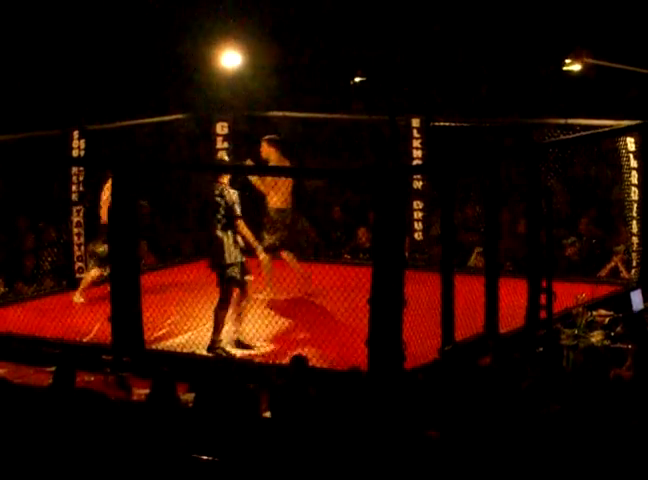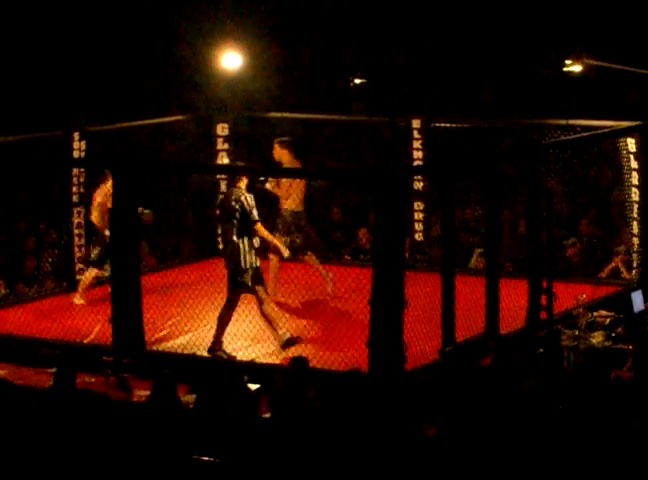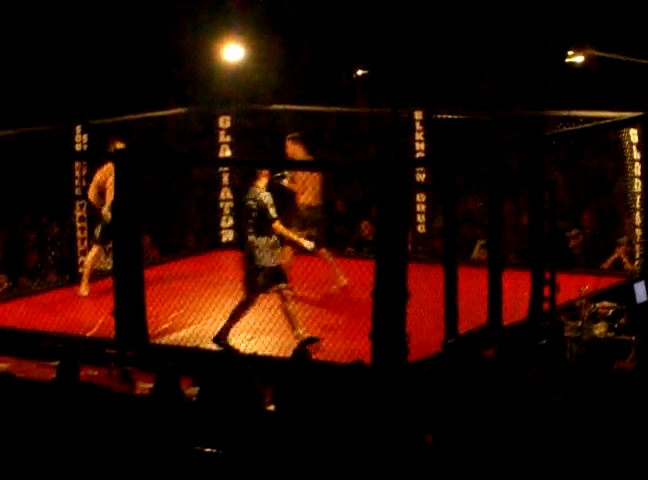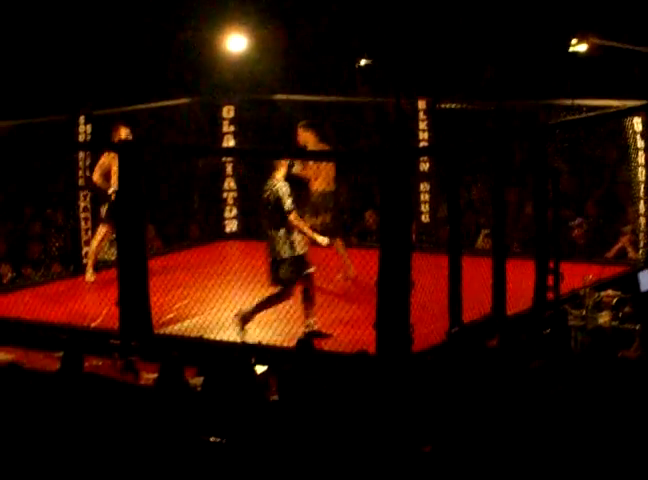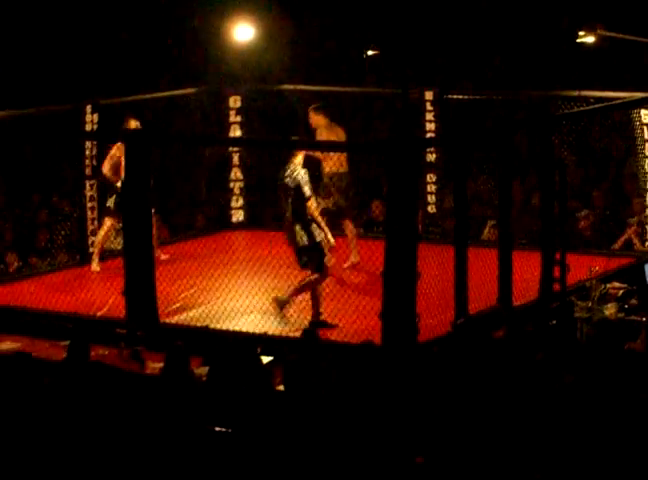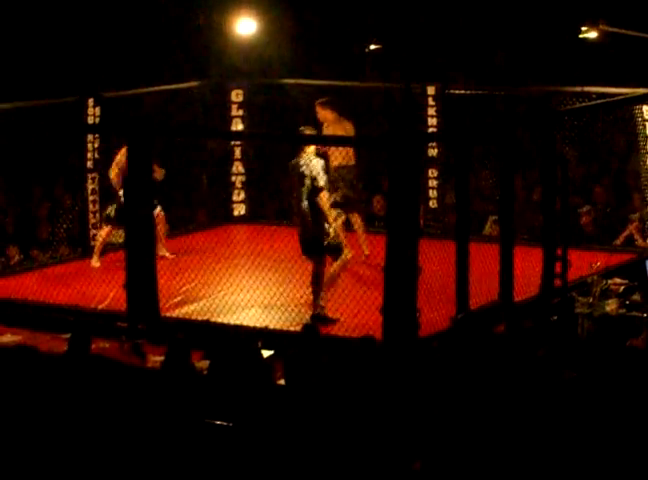
dt=0.1s
person 1, frame 1
right shoulder: (229, 193)
left elbow: (213, 221)
right elbow: (239, 225)
right wrist: (258, 248)
left hip: (218, 248)
right hip: (227, 251)
left knee: (242, 293)
right knee: (227, 297)
left ankle: (234, 335)
right ankle: (215, 344)
person 1, frame 2
left shoulder: (227, 198)
right shoulder: (245, 198)
left elbow: (226, 227)
right elbow: (257, 228)
right wrist: (280, 246)
left hip: (237, 254)
right hip: (243, 255)
left knee: (263, 297)
right knee: (233, 301)
left ankle: (283, 337)
right ankle: (216, 345)
person 1, frame 3
left shoulder: (250, 196)
right shoulder: (263, 196)
right elbow: (275, 226)
right wrist: (301, 241)
left hip: (267, 255)
right hip: (262, 255)
left knee: (286, 294)
right knee: (250, 299)
left ankle: (301, 336)
right ankle: (222, 335)
person 1, frame 4
left shoulder: (269, 186)
right shoulder: (280, 186)
right elbow: (291, 218)
right wrist: (315, 236)
left hip: (292, 245)
right hip: (285, 246)
left knee: (308, 283)
right knee: (286, 292)
left ankle: (310, 327)
right ankle: (247, 316)
person 1, frame 5
left shoulder: (286, 173)
right shoulder: (301, 173)
right elbow: (309, 206)
right wrist: (326, 230)
left hip: (297, 230)
right hip: (306, 230)
left knee: (317, 272)
right knee: (319, 273)
left ankle: (316, 318)
right ankle: (284, 299)
person 1, frame 6
left shoulder: (295, 163)
right shoulder: (316, 163)
right elbow: (321, 196)
right wrist: (331, 223)
left hip: (304, 221)
right hip: (317, 220)
left knee: (318, 265)
right knee: (343, 256)
left ankle: (317, 310)
right ankle: (320, 299)
person 2, frame 1
left shoulder: (275, 166)
right shoulder: (285, 163)
left elbow: (266, 188)
left wrist: (253, 178)
left hip: (276, 213)
right hip: (285, 211)
left knee: (265, 252)
right knee: (282, 250)
left ankle: (268, 289)
right ankle: (304, 276)
person 2, frame 2
left shoulder: (289, 168)
right shoulder: (295, 165)
left elbow: (284, 193)
left wrist: (270, 186)
right wrist: (275, 181)
left hip: (289, 215)
right hip: (298, 214)
left knee: (274, 253)
right knee: (304, 252)
left ankle: (271, 291)
right ankle: (327, 278)
person 2, frame 3
left shoulder: (302, 163)
right shoulder: (310, 162)
left elbow: (299, 188)
left wrist: (286, 183)
right wrist: (291, 177)
left hip: (307, 210)
right hip: (315, 208)
left knee: (289, 245)
right knee: (320, 247)
right ankle: (341, 278)
person 2, frame 4
left shoulder: (314, 150)
right shoulder: (325, 148)
left elbow: (312, 174)
left wrist: (297, 170)
right wrist: (303, 165)
left hip: (320, 196)
right hip: (329, 195)
right knee: (334, 235)
right ankle: (349, 269)
person 2, frame 5
left shoulder: (322, 131)
right shoulder: (338, 130)
left elbow: (320, 154)
left wrist: (308, 150)
right wrist: (314, 150)
left hip: (332, 177)
right hip: (343, 176)
right knee: (346, 218)
right ankle: (354, 254)
person 2, frame 6
left shoulder: (329, 125)
right shoulder: (347, 124)
left elbow: (326, 147)
left hip: (339, 171)
right hip: (351, 169)
right knee: (354, 211)
right ankle: (365, 247)
person 3, frame 1
left shoulder: (112, 185)
right shoulder: (109, 190)
right elbow: (105, 216)
right hip: (107, 232)
right knee: (99, 268)
right ankle: (78, 293)
person 3, frame 2
left shoulder: (113, 188)
right shoulder: (103, 192)
right elbow: (95, 217)
right wrist: (106, 232)
right hip: (105, 234)
right knee: (95, 269)
right ankle: (78, 295)
person 3, frame 3
right shoulder: (105, 171)
right elbow: (92, 194)
right wrist: (103, 210)
right hip: (108, 216)
right knee: (97, 251)
right ankle: (84, 283)
person 3, frame 4
right shoulder: (110, 155)
right elbow: (96, 176)
right wrist: (110, 189)
right hip: (115, 198)
right knee: (104, 231)
right ankle: (90, 268)
person 3, frame 5
right shoulder: (120, 148)
right elbow: (106, 169)
right wrist: (119, 183)
right hip: (122, 190)
left knee: (152, 221)
right knee: (109, 225)
left ankle: (154, 252)
right ankle: (95, 259)
person 3, frame 6
right shoulder: (125, 153)
left elbow: (158, 175)
right elbow: (114, 173)
left wrist: (158, 172)
right wrist: (121, 191)
right hip: (125, 197)
right knee: (108, 228)
left ankle: (161, 249)
right ankle: (96, 256)
